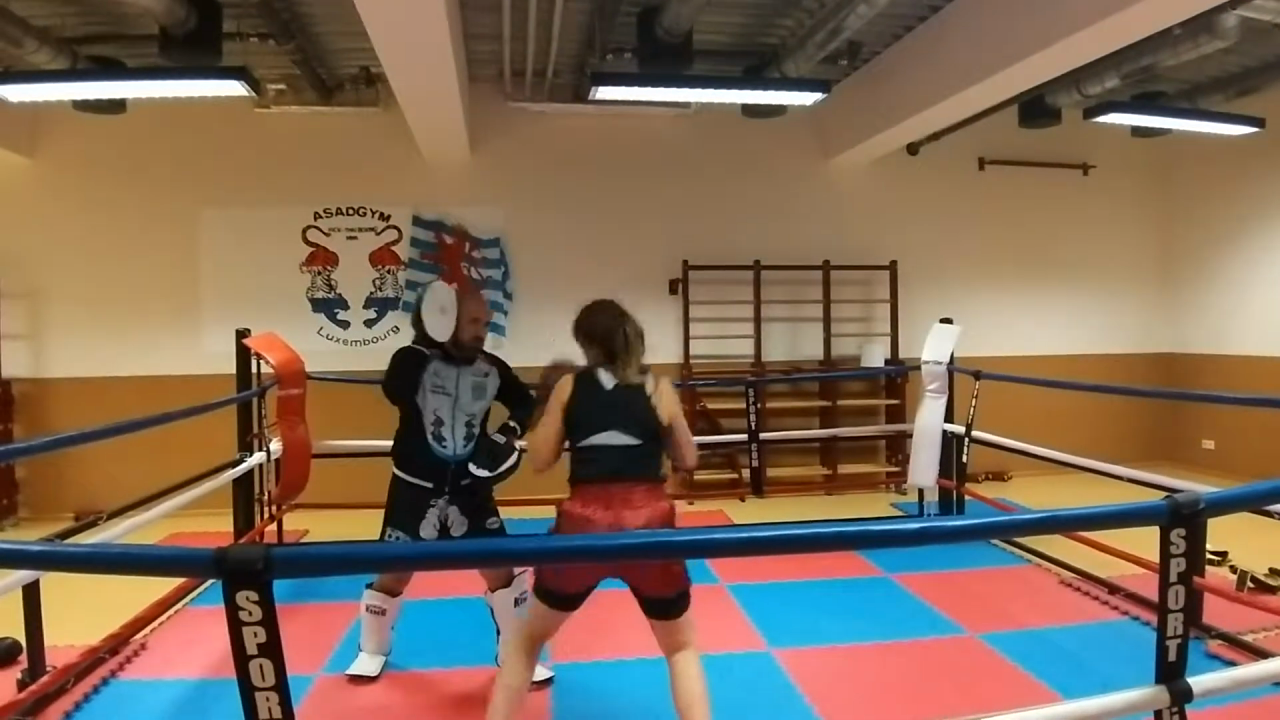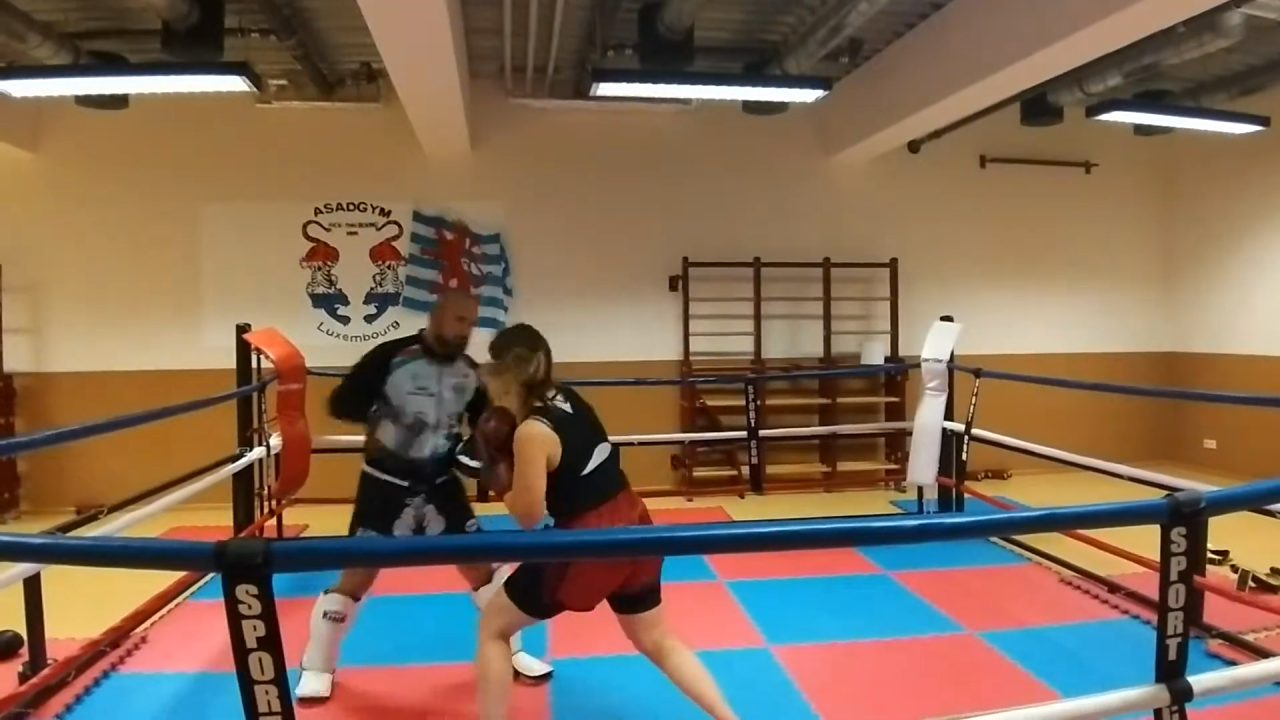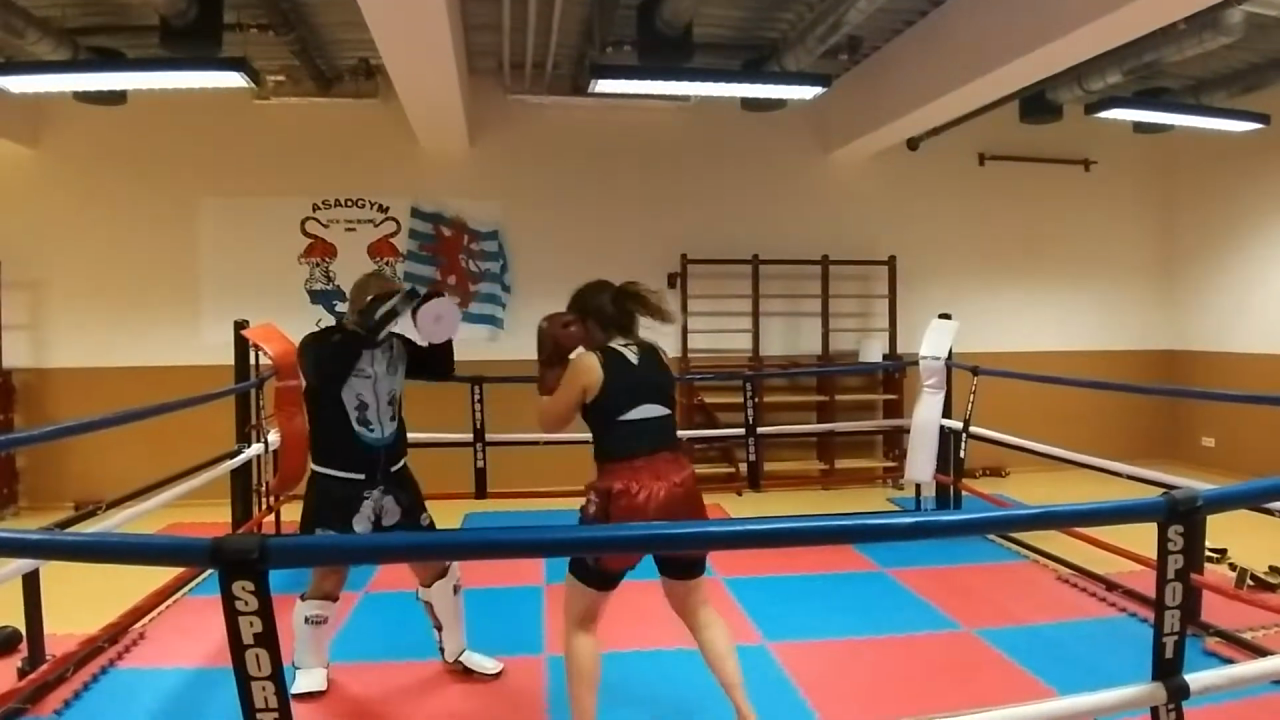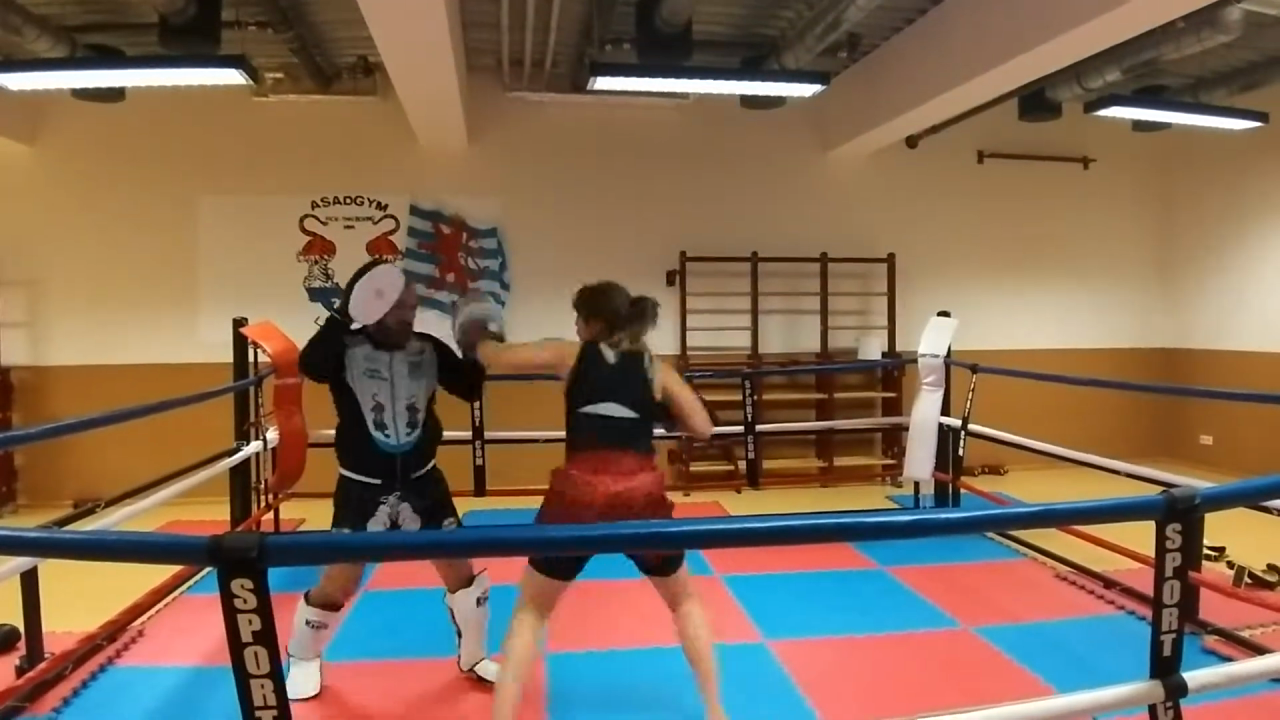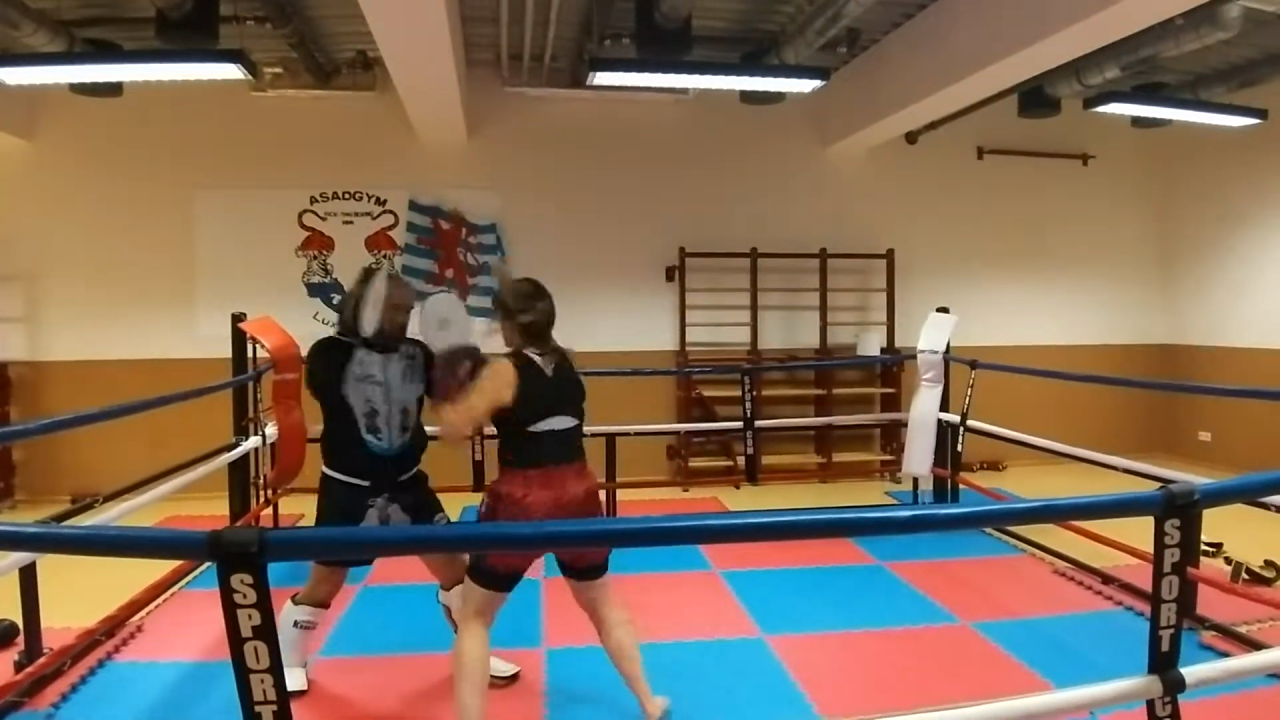
dt=0.4s
person 1, frame 1
left shoulder: (569, 385)
right shoulder: (658, 389)
left elbow: (539, 460)
right elbow: (687, 459)
left wrist: (551, 405)
left hip: (586, 525)
right hip: (648, 524)
left knee: (528, 639)
right knee: (682, 649)
person 1, frame 2
left shoulder: (532, 431)
right shoulder: (568, 397)
left elbow: (529, 516)
left wrist: (502, 466)
right hip: (631, 527)
left knee: (493, 627)
right knee: (658, 643)
person 1, frame 3
left shoulder: (588, 364)
right shoulder: (656, 356)
left elbow: (550, 422)
left wrist: (552, 365)
left hip: (624, 499)
right hip: (678, 489)
left knee: (577, 622)
right knee: (699, 612)
person 1, frame 4
left shoulder: (572, 354)
right shoulder: (656, 368)
left elbow: (497, 358)
right elbow: (702, 428)
left wrist: (477, 339)
left hip: (583, 493)
right hip: (642, 494)
left knee: (531, 610)
right knee: (683, 600)
person 1, frame 5
left shoulder: (503, 371)
right shoulder: (566, 363)
left elbow: (453, 428)
left hip: (521, 505)
right hip: (577, 497)
left knee: (473, 620)
right knee: (603, 608)
person 2, frame 1
left shoulder: (492, 369)
right shoulder: (415, 359)
left elbow: (526, 403)
right elbow: (396, 393)
left wrist: (509, 433)
right wrist: (422, 342)
left hip: (470, 487)
right hip: (415, 488)
left knee: (502, 569)
right knee: (393, 573)
right ankle: (373, 650)
person 2, frame 2
left shoulder: (469, 372)
right shoulder: (389, 357)
left elbow: (482, 419)
right elbow: (341, 403)
right wrist: (376, 414)
left hip: (441, 486)
right hip: (386, 486)
left knee: (481, 568)
right knee: (356, 576)
left ankle: (511, 651)
right ankle: (317, 667)
person 2, frame 3
left shoulder: (394, 345)
right shoulder: (320, 345)
left elbow: (439, 366)
right elbow: (326, 376)
right wrist: (367, 327)
left hip: (392, 477)
right hip: (337, 484)
left knee: (435, 564)
right knee: (327, 578)
left ankle: (455, 650)
right ankle: (310, 667)
person 2, frame 4
left shoulder: (429, 350)
right shoulder: (345, 347)
left elbow: (471, 389)
right elbow: (312, 365)
right wrist: (346, 315)
left hip: (420, 480)
right hip: (363, 487)
left knee: (460, 568)
right knee: (339, 582)
left ankle: (474, 657)
right ankle: (303, 660)
person 2, frame 5
left shoulder: (417, 354)
right shoulder: (333, 351)
right elbow: (322, 388)
right wrist: (348, 333)
left hip: (406, 483)
right hip: (349, 488)
left knee: (454, 566)
right knee: (324, 582)
right ankle: (289, 663)
